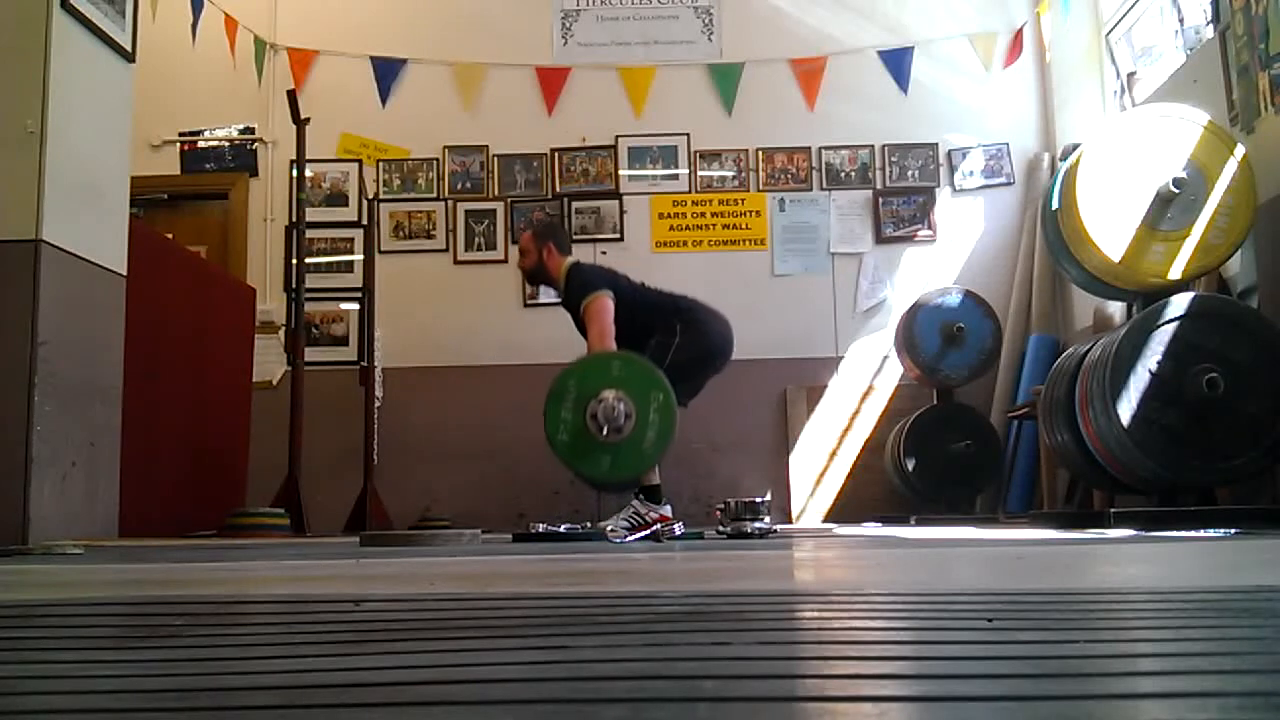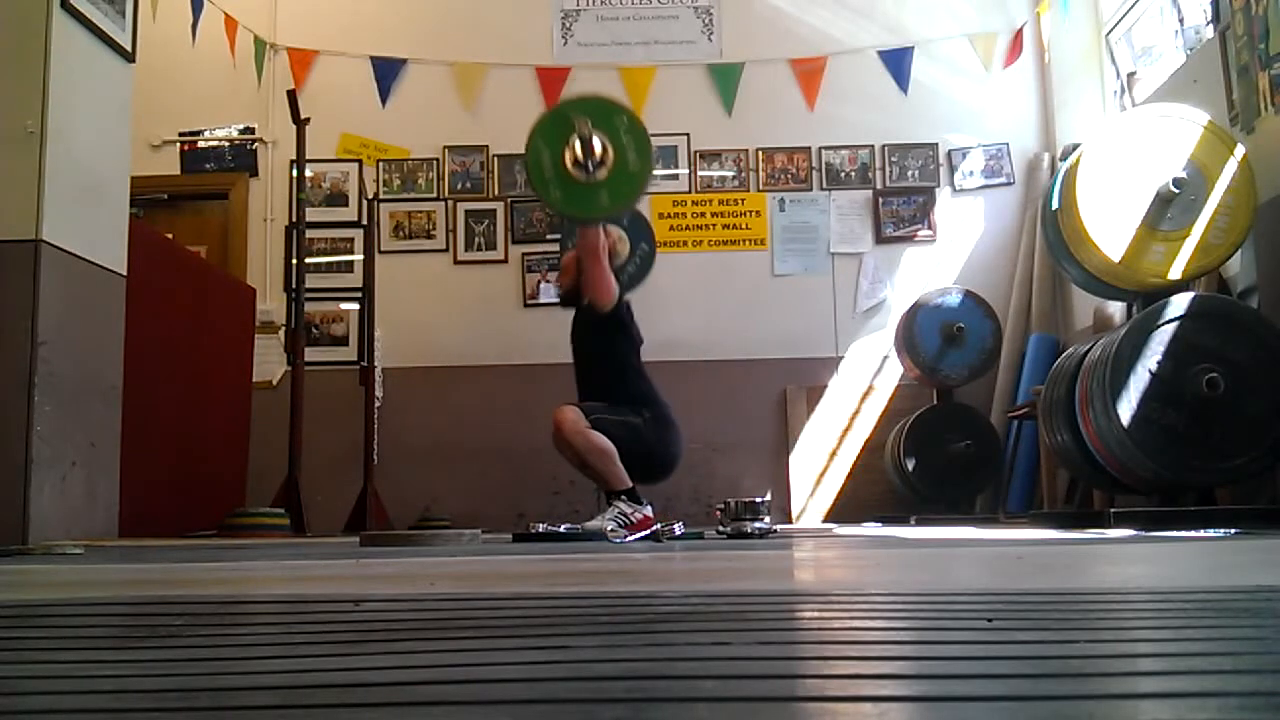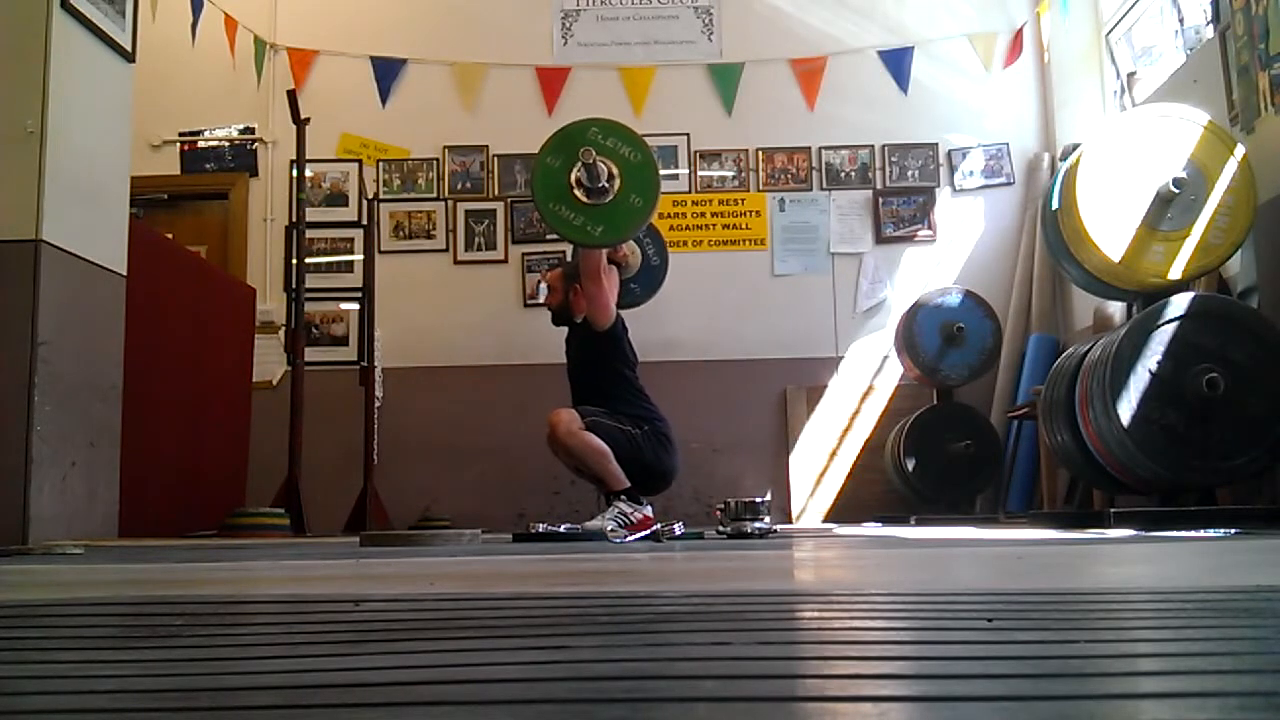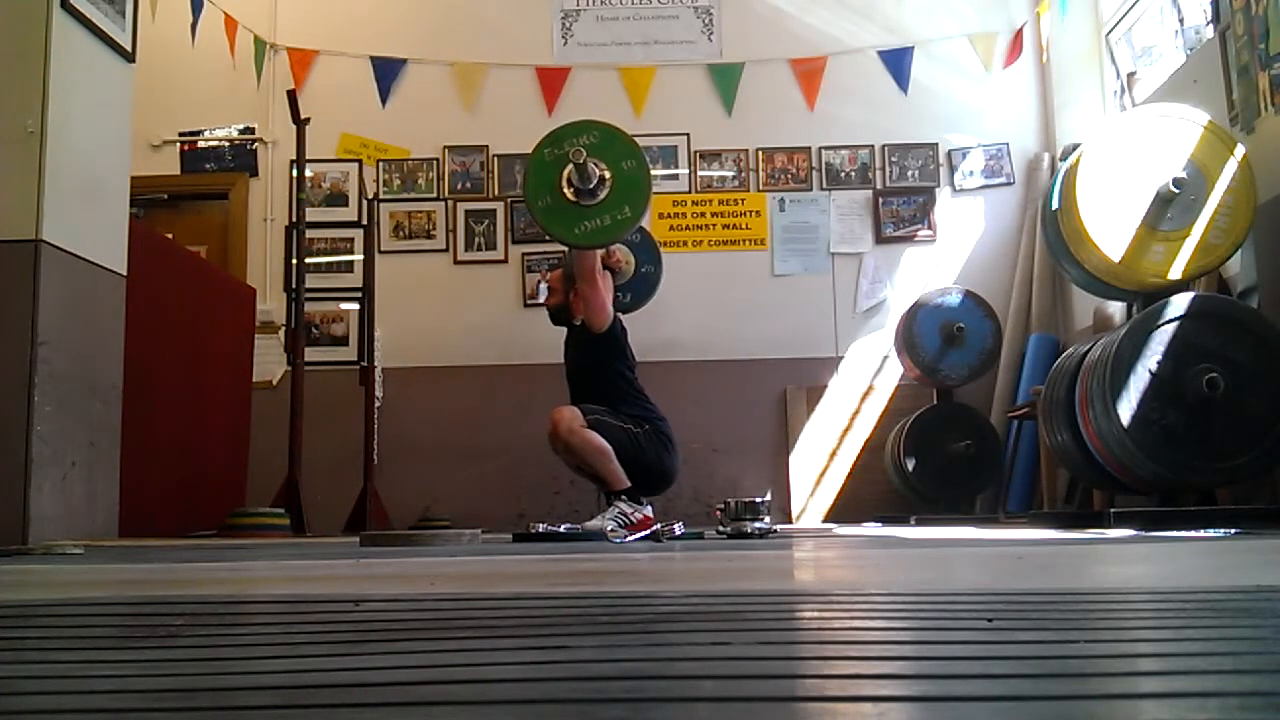
dt=1s
person 1, frame 1
left shoulder: (583, 279)
right shoulder: (578, 283)
left elbow: (603, 339)
right elbow: (603, 343)
left hip: (696, 331)
right hip: (700, 334)
left ankle: (652, 505)
right ankle: (650, 501)
person 1, frame 2
left shoulder: (607, 308)
right shoulder: (595, 311)
left elbow: (594, 254)
right elbow: (599, 255)
left hip: (652, 437)
right hip: (644, 433)
left knee: (568, 420)
right knee: (567, 431)
left ankle: (632, 506)
right ankle: (627, 503)
person 1, frame 3
left shoulder: (599, 325)
right shoulder: (584, 329)
left elbow: (594, 274)
right elbow: (606, 280)
left hip: (651, 450)
right hip: (640, 451)
left knee: (563, 423)
right knee: (560, 438)
left ankle: (631, 505)
right ankle: (626, 503)
person 1, frame 4
left shoulder: (598, 329)
right shoulder: (582, 331)
left elbow: (589, 278)
right elbow: (598, 280)
right wrist: (608, 266)
left hip: (653, 450)
right hip: (643, 452)
left knee: (565, 420)
right knee: (563, 436)
left ankle: (631, 505)
right ankle: (626, 502)
